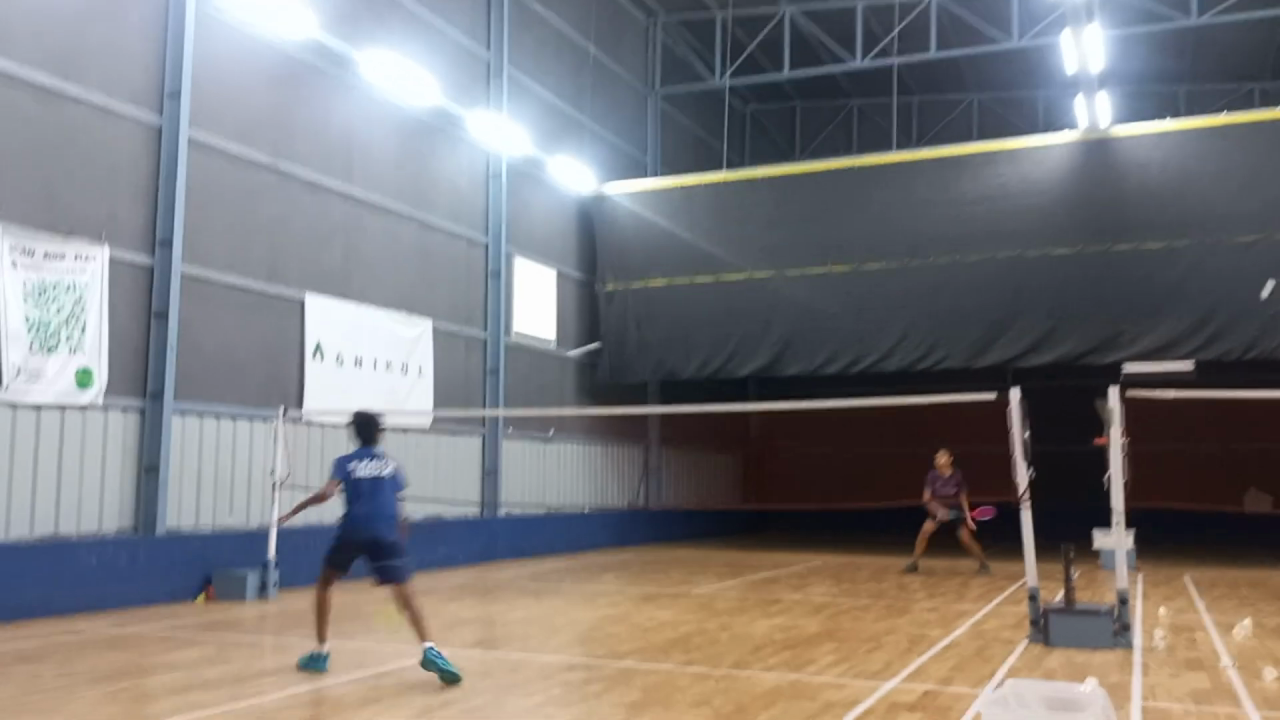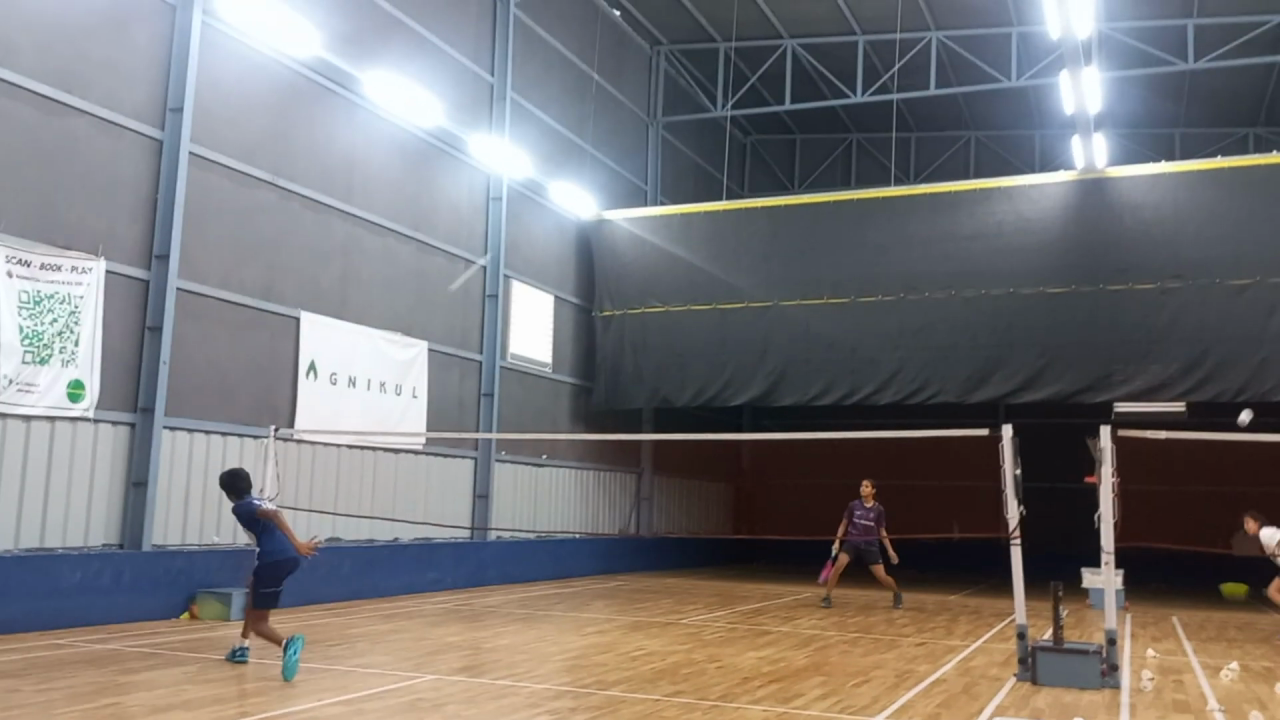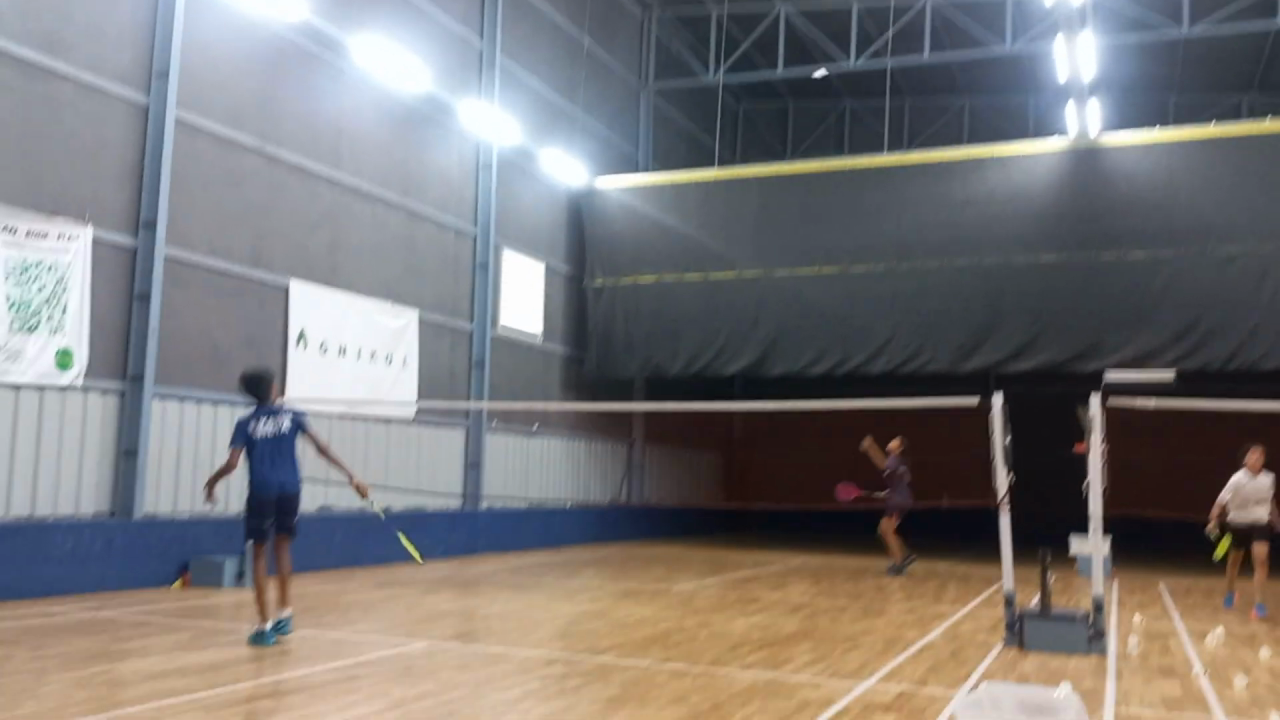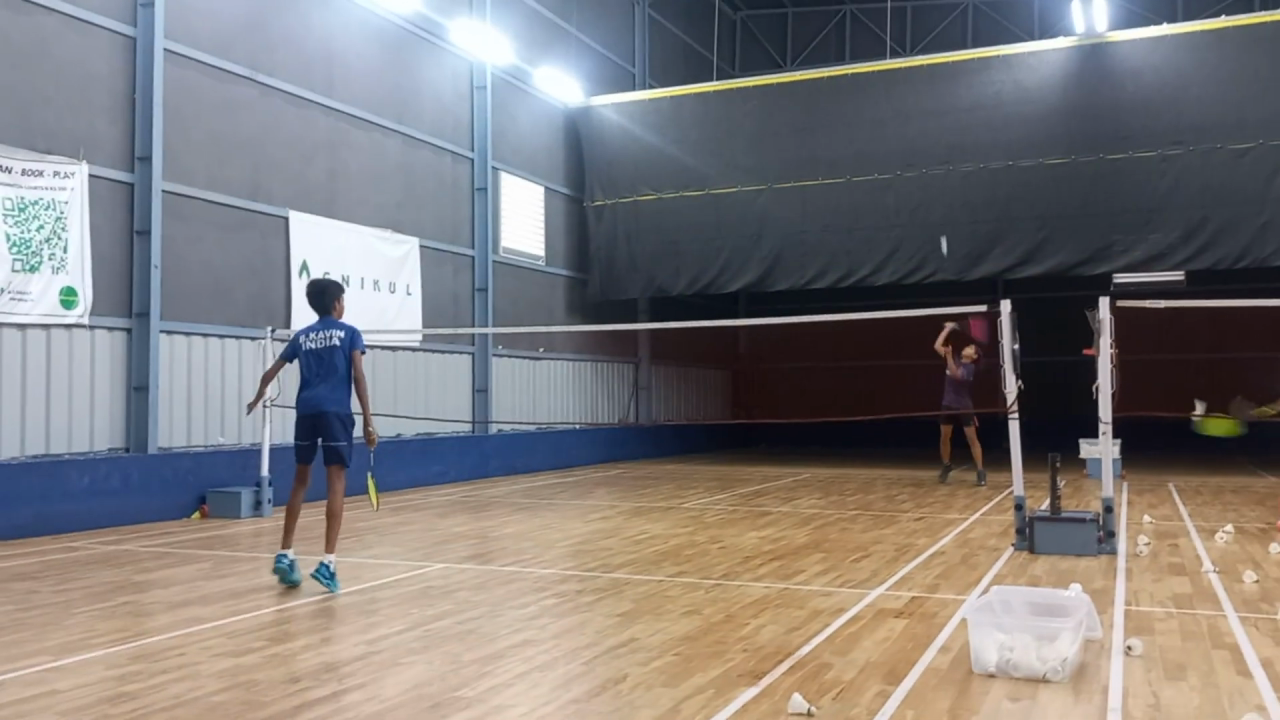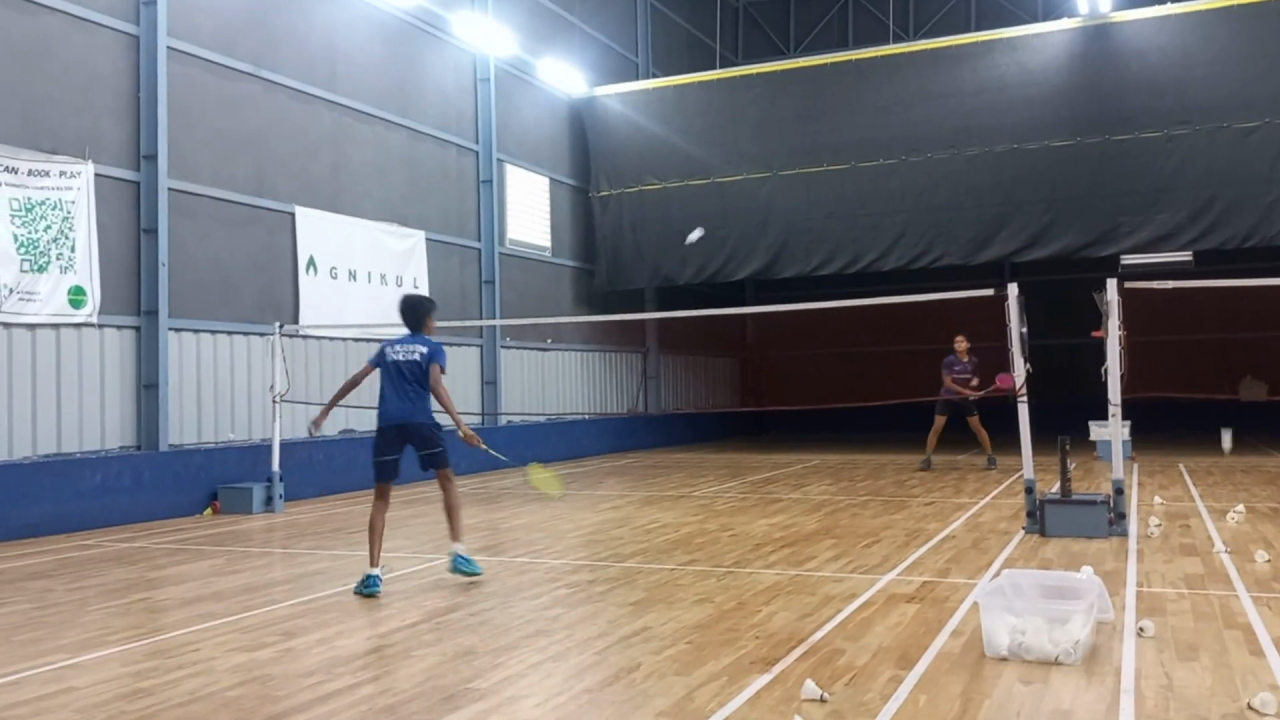
dt=0.7s
person 1, frame 1
left shoulder: (345, 462)
right shoulder: (391, 465)
left elbow: (326, 494)
right elbow: (397, 512)
left wrist: (294, 511)
right wrist: (399, 545)
left hip: (351, 533)
right hip: (383, 536)
left knee: (324, 585)
right knee: (406, 600)
left ankle: (320, 653)
right ankle: (429, 651)
person 1, frame 2
left shoulder: (241, 507)
right shoulder: (258, 503)
left elbow: (274, 515)
left wrist: (296, 542)
left hip: (276, 558)
right hip: (290, 557)
left knee: (258, 623)
right knee: (255, 588)
left ankle: (288, 644)
right ankle: (241, 647)
person 1, frame 3
left shoulder: (246, 424)
right shoulder: (291, 415)
left elbow: (231, 464)
right elbow: (321, 448)
left wrist: (212, 481)
right wrist: (351, 476)
left hip: (261, 493)
right hip: (289, 489)
left knee: (259, 555)
right knee: (282, 547)
left ankle: (265, 625)
right ankle: (284, 615)
person 1, frame 4
left shoulder: (302, 336)
right shoulder: (349, 332)
left elbow: (271, 373)
right elbow: (358, 377)
left wrist: (259, 396)
right wrist: (368, 420)
left hip: (306, 412)
right hip: (335, 411)
left knee: (300, 483)
right knee: (336, 485)
left ankle: (285, 555)
right ankle: (327, 562)
person 1, frame 5
left shoulder: (389, 347)
right shoulder: (432, 348)
left elbow: (356, 379)
right elbow: (435, 385)
left wrist: (325, 411)
right wrist: (460, 424)
left hip: (389, 424)
right hip: (421, 422)
left knee: (381, 498)
right knee: (447, 483)
left ankle: (373, 573)
right ankle: (458, 552)
